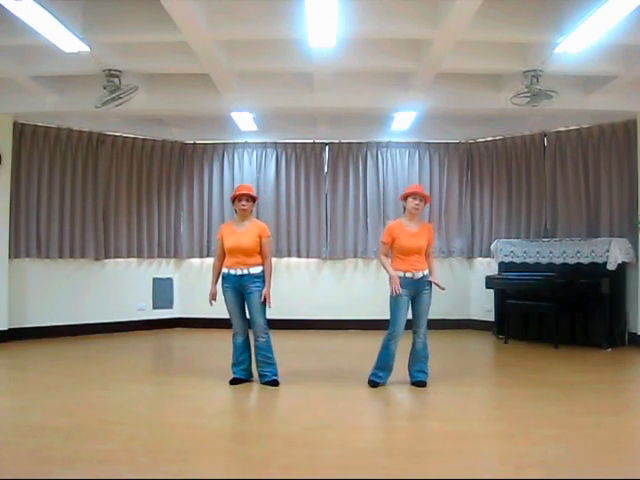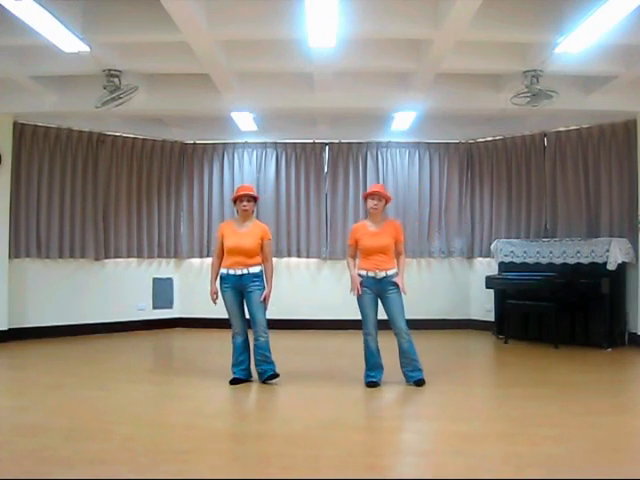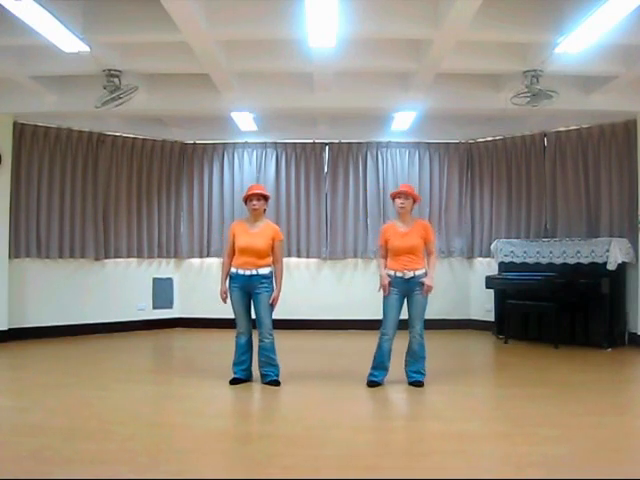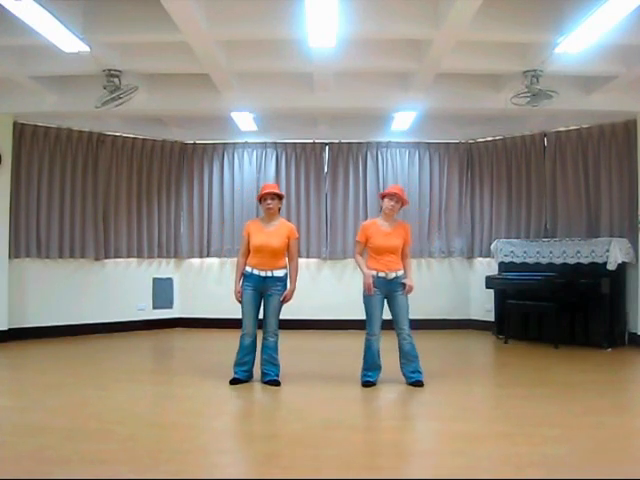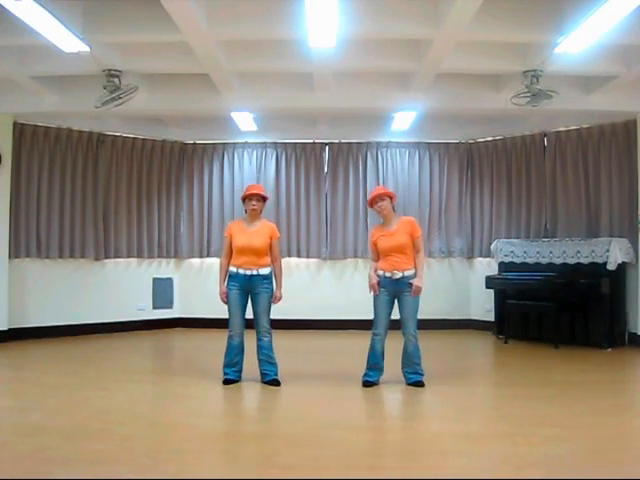
dt=1s
person 1, frame 1
left shoulder: (428, 228)
right shoulder: (393, 227)
right elbow: (383, 255)
left wrist: (433, 275)
right wrist: (392, 274)
left hip: (423, 282)
right hip: (402, 282)
left knee: (420, 331)
right knee: (396, 330)
left ankle: (418, 374)
right ankle: (379, 374)
person 1, frame 2
left shoulder: (394, 226)
right shoulder: (357, 229)
left elbow: (400, 254)
right elbow: (350, 257)
left wrist: (400, 276)
right wrist: (353, 275)
left hip: (389, 281)
right hip: (366, 281)
left knee: (401, 328)
right knee: (369, 331)
left ankle: (414, 373)
right ankle: (373, 375)
person 1, frame 3
left shoulder: (423, 226)
right shoulder: (387, 229)
left elbow: (431, 253)
right elbow: (382, 257)
left wrist: (430, 276)
right wrist: (382, 273)
left hip: (417, 280)
right hip: (394, 281)
left knee: (416, 330)
right knee: (387, 330)
left ankle: (416, 374)
right ankle: (377, 374)
person 1, frame 4
left shoulder: (404, 228)
right shoulder: (367, 226)
left elbow: (406, 257)
right elbow: (358, 254)
left wrist: (409, 277)
right wrist: (366, 273)
left hip: (397, 281)
right hip: (375, 281)
left knee: (404, 330)
right knee: (373, 331)
left ankle: (412, 374)
right ankle: (370, 374)
person 1, frame 5
left shoulder: (410, 223)
right shoulder: (376, 232)
left elbow: (419, 252)
left wrist: (419, 277)
right wrist: (372, 274)
left hip: (407, 280)
right hip: (384, 282)
left knee: (410, 331)
right knee: (379, 331)
left ankle: (413, 374)
right ankle: (372, 374)
person 2, frame 1
left shoulder: (261, 228)
right shoulder: (224, 229)
left elbow: (267, 259)
right elbow: (219, 258)
left wrist: (267, 286)
right wrist: (213, 285)
left hip: (254, 279)
right hip: (230, 280)
left knee: (260, 328)
right knee: (238, 329)
left ankle: (268, 373)
right ankle: (241, 372)
person 2, frame 2
left shoulder: (262, 229)
right shoulder: (224, 227)
left elbow: (267, 260)
right elbow: (217, 257)
left wrist: (269, 287)
right wrist: (213, 283)
left hip: (253, 279)
right hip: (229, 280)
left knee: (260, 327)
right knee: (237, 329)
left ankle: (266, 370)
right ankle: (241, 372)
person 2, frame 3
left shoulder: (273, 230)
right shoulder: (236, 227)
left elbow: (278, 262)
right elbow: (228, 257)
left wrist: (278, 288)
right wrist: (223, 283)
left hip: (262, 280)
right hip: (238, 279)
left knee: (266, 329)
right knee: (242, 329)
left ankle: (270, 374)
right ankle: (241, 372)
person 2, frame 4
left shoulder: (289, 228)
right shoulder: (250, 226)
left elbow: (293, 260)
right elbow: (243, 256)
left wrist: (292, 286)
right wrist: (237, 283)
left hip: (276, 280)
right hip: (252, 278)
left knee: (271, 330)
right knee: (248, 329)
left ankle: (270, 374)
right ankle: (242, 372)
person 2, frame 5
left shoulder: (270, 228)
right shoulder: (233, 227)
left elbow: (276, 260)
right elbow: (225, 257)
left wrist: (279, 287)
right wrist: (222, 284)
left hip: (262, 279)
right hip: (237, 279)
left knee: (264, 328)
right knee: (236, 329)
left ankle: (269, 373)
right ankle: (232, 372)
